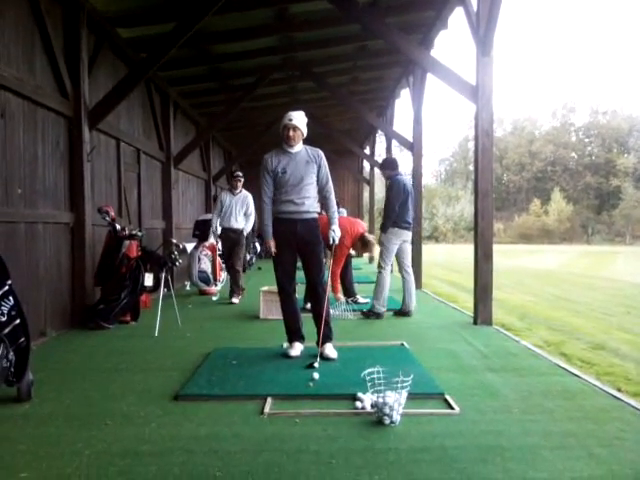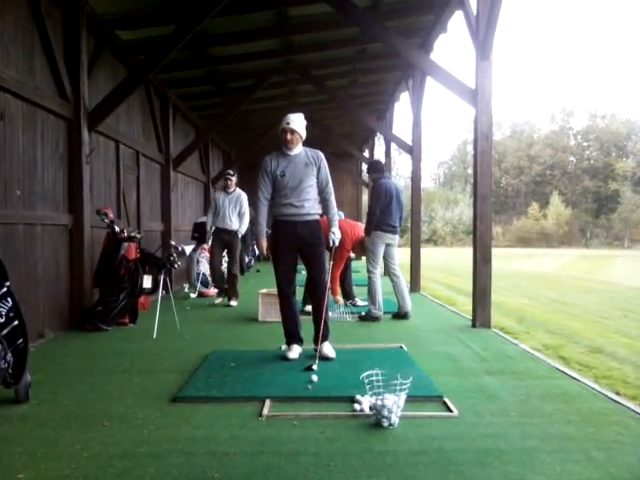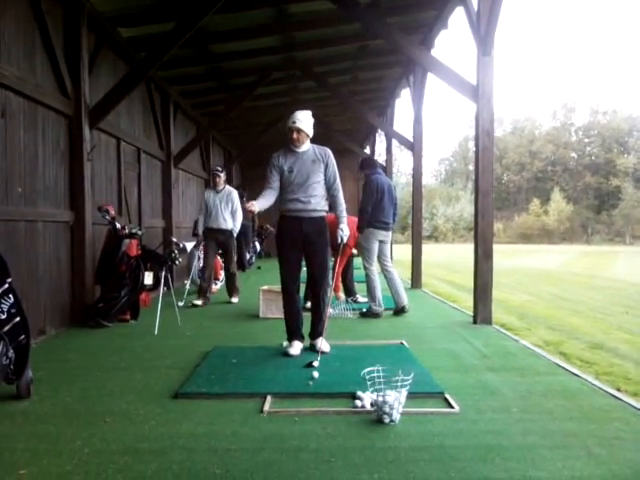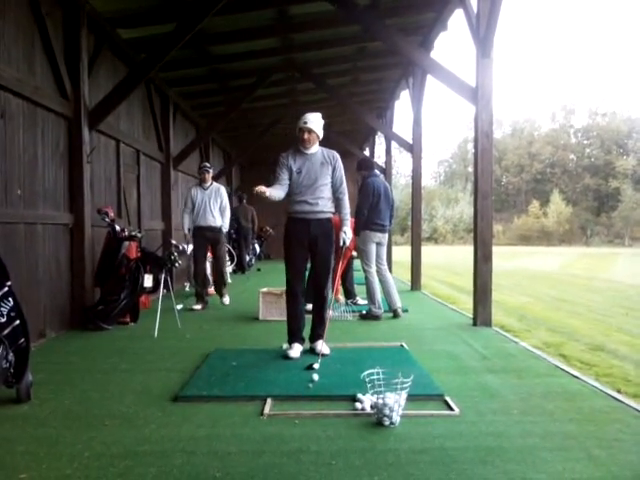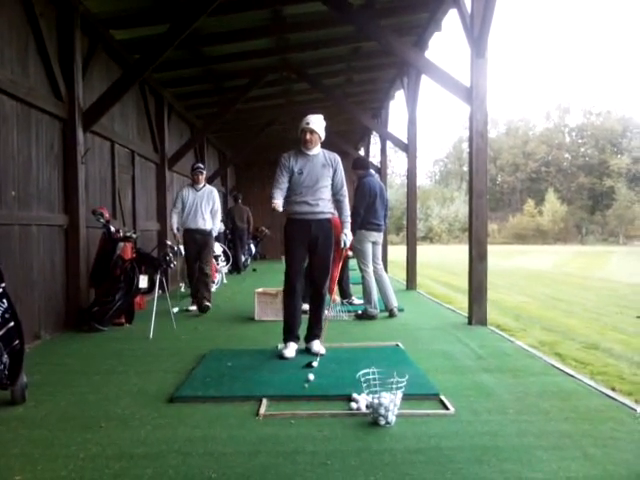
dt=0.3s
person 1, frame 1
left shoulder: (316, 156)
right shoulder: (271, 159)
left elbow: (327, 191)
right elbow: (266, 198)
left wrist: (334, 223)
right wrist: (268, 234)
left hip: (309, 225)
right hip: (282, 226)
left knee: (317, 284)
right knee: (286, 286)
left ankle: (325, 340)
right ankle: (295, 339)
person 1, frame 2
left shoulder: (316, 158)
right shoulder: (270, 162)
left elbow: (327, 193)
right elbow: (263, 199)
left wrist: (334, 224)
right wrist: (261, 234)
left hip: (311, 227)
right hip: (282, 229)
left knee: (319, 283)
right knee: (285, 288)
left ankle: (322, 339)
right ankle: (293, 341)
person 1, frame 3
left shoulder: (324, 155)
right shoulder: (279, 158)
left elbow: (335, 189)
right elbow: (272, 189)
left wrist: (342, 221)
right wrist: (258, 204)
left hip: (316, 223)
right hip: (289, 224)
left knee: (319, 281)
right knee: (290, 283)
left ankle: (317, 335)
right ankle: (295, 337)
person 1, frame 4
left shoulder: (332, 158)
right shoulder: (287, 158)
left elbow: (341, 193)
right elbow: (281, 187)
left wrist: (346, 224)
right wrist: (270, 191)
left hip: (323, 225)
right hip: (296, 224)
left knee: (322, 284)
right knee: (294, 284)
left ankle: (318, 337)
right ankle: (295, 340)
person 1, frame 5
left shoulder: (333, 160)
right shoulder: (288, 159)
left elbow: (341, 195)
right elbow: (279, 187)
left wrist: (346, 226)
right wrist: (278, 200)
left hip: (323, 225)
right hip: (296, 225)
left knee: (320, 284)
right knee: (293, 283)
left ankle: (314, 337)
right ankle: (290, 339)
person 2, frame 1
left shoulder: (396, 182)
right shoulder: (406, 182)
left elbow: (392, 208)
left wrist: (384, 228)
left hip: (394, 230)
right hip: (406, 230)
left knee: (384, 268)
right knee: (406, 269)
left ankle: (378, 309)
right ankle: (408, 307)
person 2, frame 2
left shoulder: (379, 185)
right shoulder: (395, 186)
left elbow: (374, 211)
right elbow: (401, 211)
left wrist: (368, 231)
right wrist: (397, 228)
left hip: (379, 233)
right hip: (393, 234)
left knee: (374, 272)
right knee: (394, 270)
left ankle: (375, 312)
right ankle: (405, 308)
person 2, frame 3
left shoulder: (371, 181)
right shoulder: (388, 182)
left elbow: (365, 208)
right elbow: (394, 207)
left wrist: (360, 228)
left hip: (372, 229)
right hip: (386, 230)
left knee: (370, 268)
right knee: (387, 266)
left ankle: (376, 308)
right ankle: (402, 303)
person 2, frame 4
left shoulder: (368, 183)
right shoulder: (385, 184)
left elbow: (362, 210)
right elbow: (391, 209)
left wrist: (356, 232)
left hip: (368, 232)
right hip: (383, 232)
left knee: (370, 271)
right knee: (383, 269)
left ankle: (376, 310)
right ankle: (396, 306)
person 2, frame 5
left shoulder: (364, 183)
right shoulder: (380, 184)
left elbow: (358, 210)
right elbow: (385, 209)
left wrist: (352, 231)
left hip: (364, 231)
right hip: (378, 231)
left knee: (366, 270)
right knee: (378, 268)
left ankle: (371, 310)
right ankle: (392, 306)
person 3, frame 1
left shoulder: (247, 196)
right shoulder: (223, 195)
left elbow: (251, 216)
right elbow: (216, 213)
left wrist: (245, 231)
right wrist: (213, 228)
left hip: (239, 233)
right hip: (225, 232)
left knee: (236, 264)
right knee: (228, 263)
left ankle: (235, 294)
right ankle: (238, 288)
person 3, frame 2
left shoulder: (241, 196)
right shoulder: (217, 194)
left elbow: (245, 217)
right elbow: (211, 213)
left wrist: (239, 233)
right wrist: (208, 229)
left hip: (233, 234)
right hip: (219, 233)
left knee: (233, 266)
right knee: (214, 263)
left ankle: (233, 296)
right ankle: (222, 290)
person 3, frame 3
left shoulder: (232, 193)
right shoulder: (207, 194)
left elbow: (237, 214)
right elbow: (202, 214)
left wrist: (234, 232)
right wrist: (200, 232)
left hip: (227, 233)
right hip: (211, 233)
left knee: (230, 265)
right knee: (207, 264)
left ankle: (233, 293)
right ankle: (203, 296)
person 3, frame 4
left shoulder: (220, 189)
right shoulder: (193, 191)
left elbow: (226, 210)
right elbow: (187, 212)
left wrist: (223, 229)
right wrist: (186, 231)
left hip: (216, 230)
right hip: (199, 231)
left knee: (219, 263)
right knee: (199, 266)
left ankle: (222, 291)
right ankle: (201, 299)
person 3, frame 5
left shoulder: (212, 192)
right shoulder: (184, 192)
left elbow: (217, 214)
right elbow: (175, 211)
left wrist: (214, 232)
right wrist: (175, 230)
left hip: (206, 233)
right hip: (189, 233)
left knee: (205, 268)
right knee: (191, 269)
left ankle: (204, 301)
right ankle: (196, 299)
